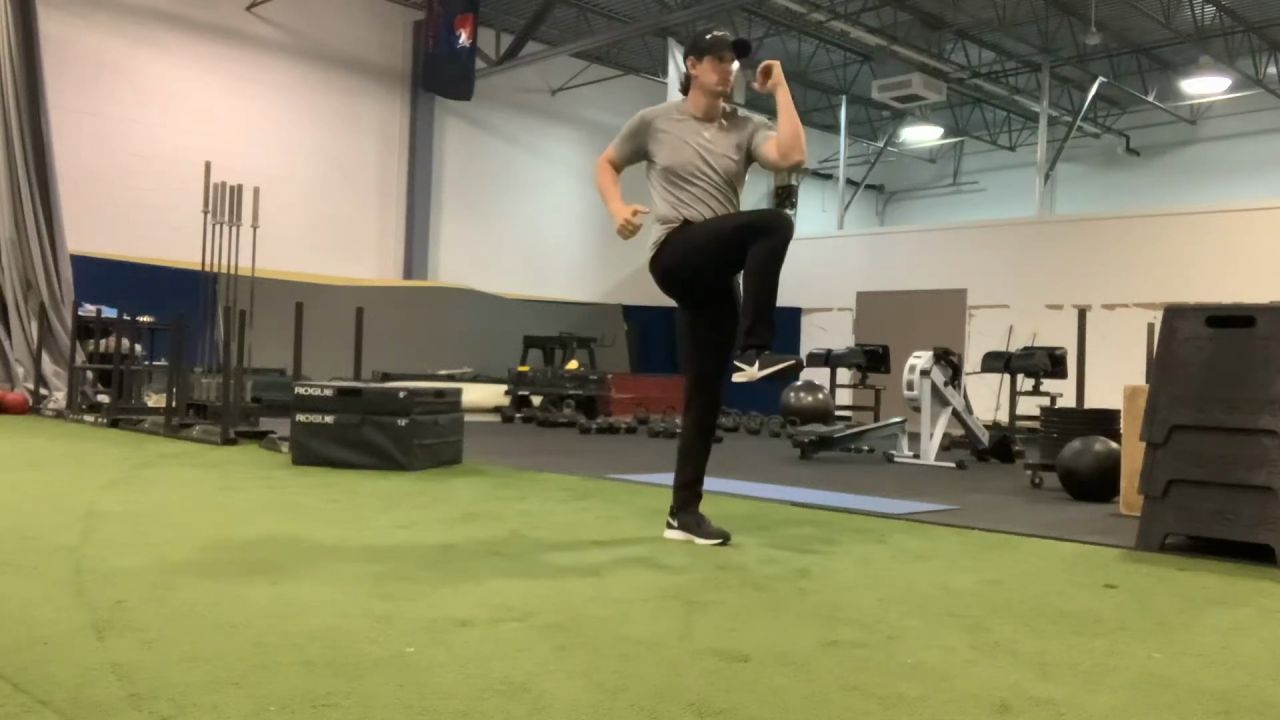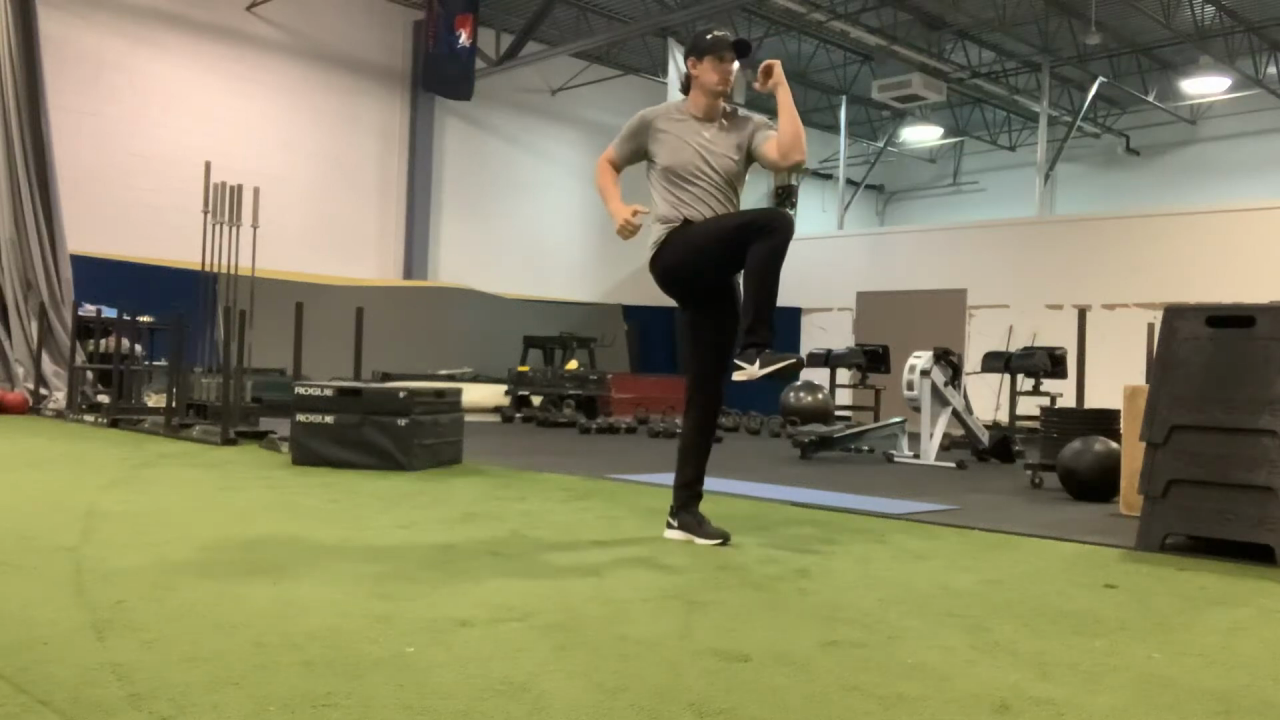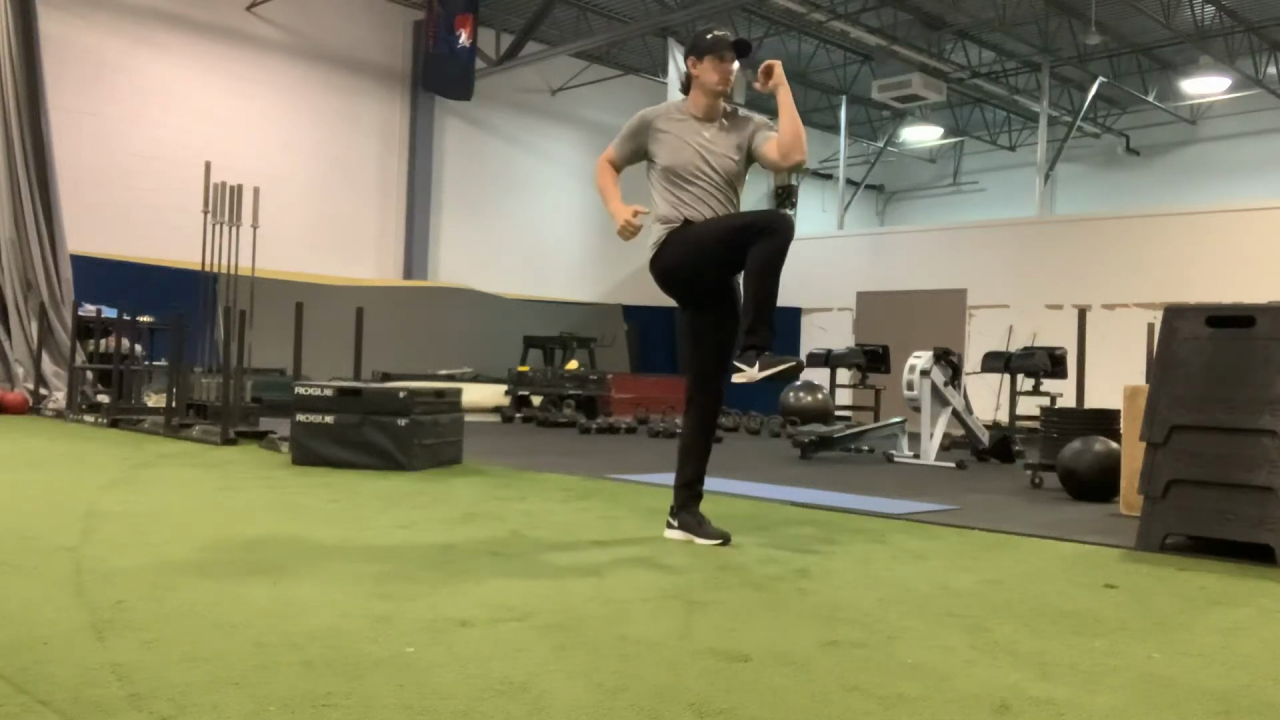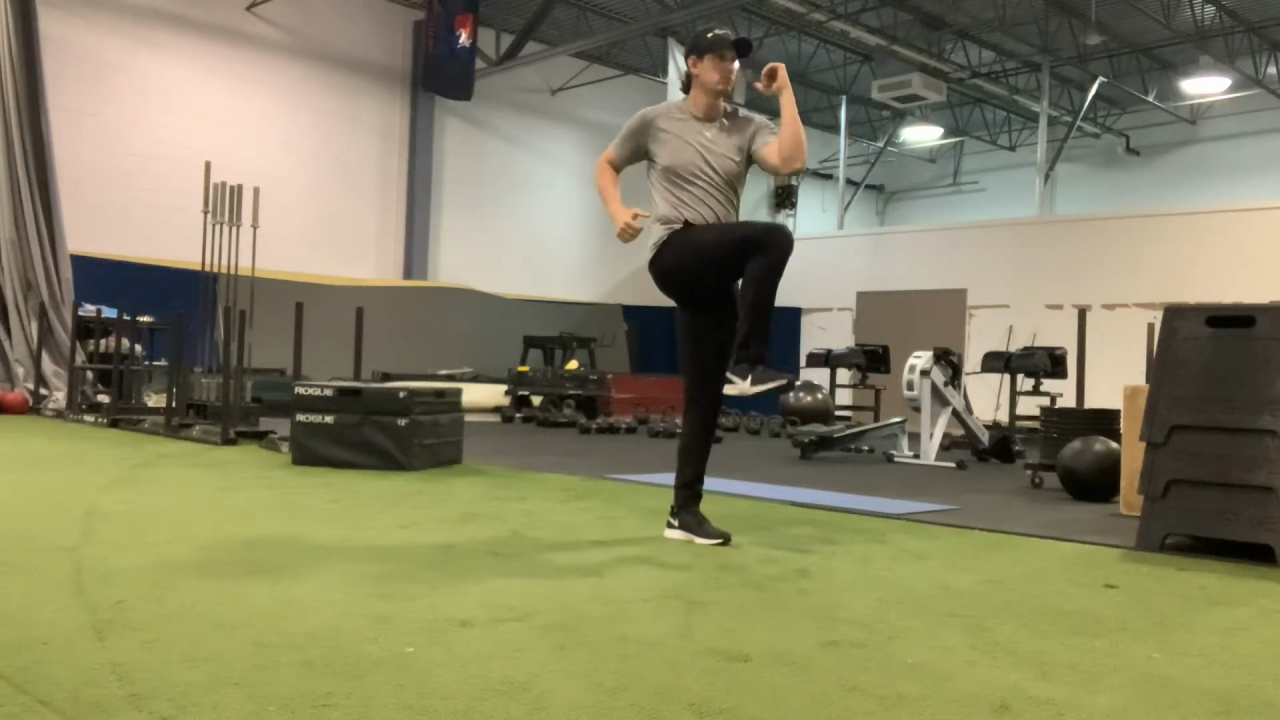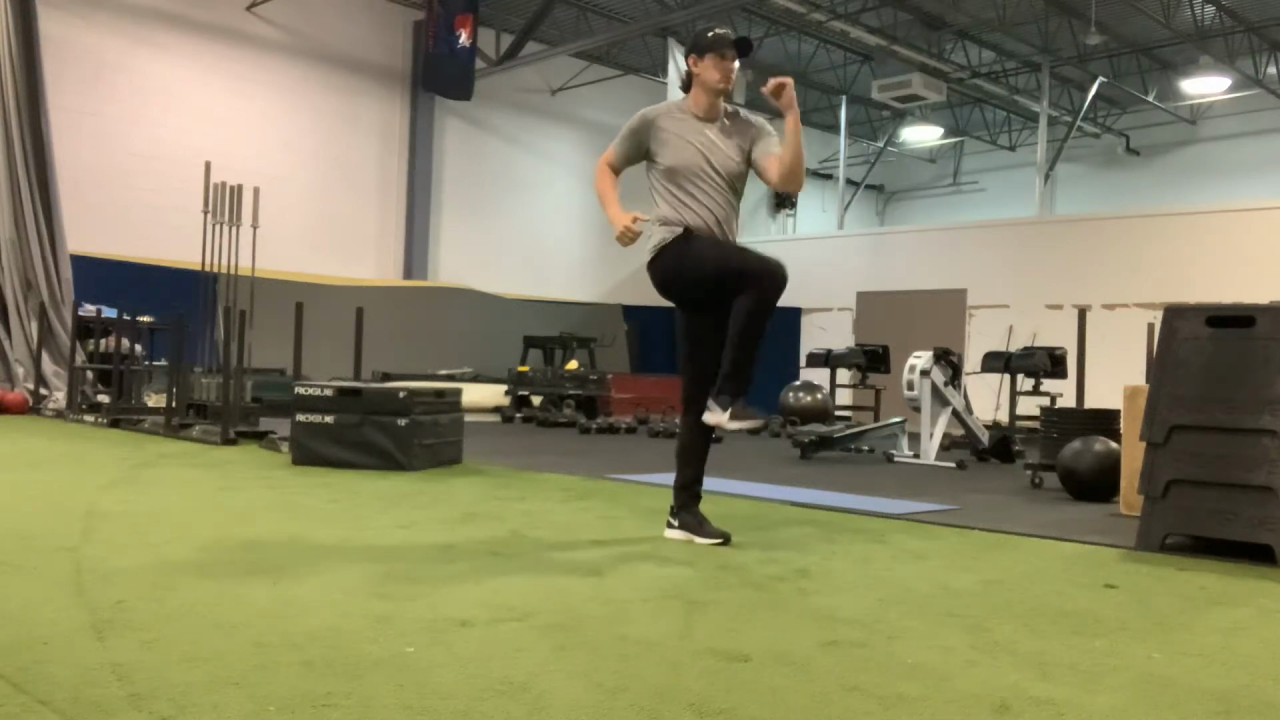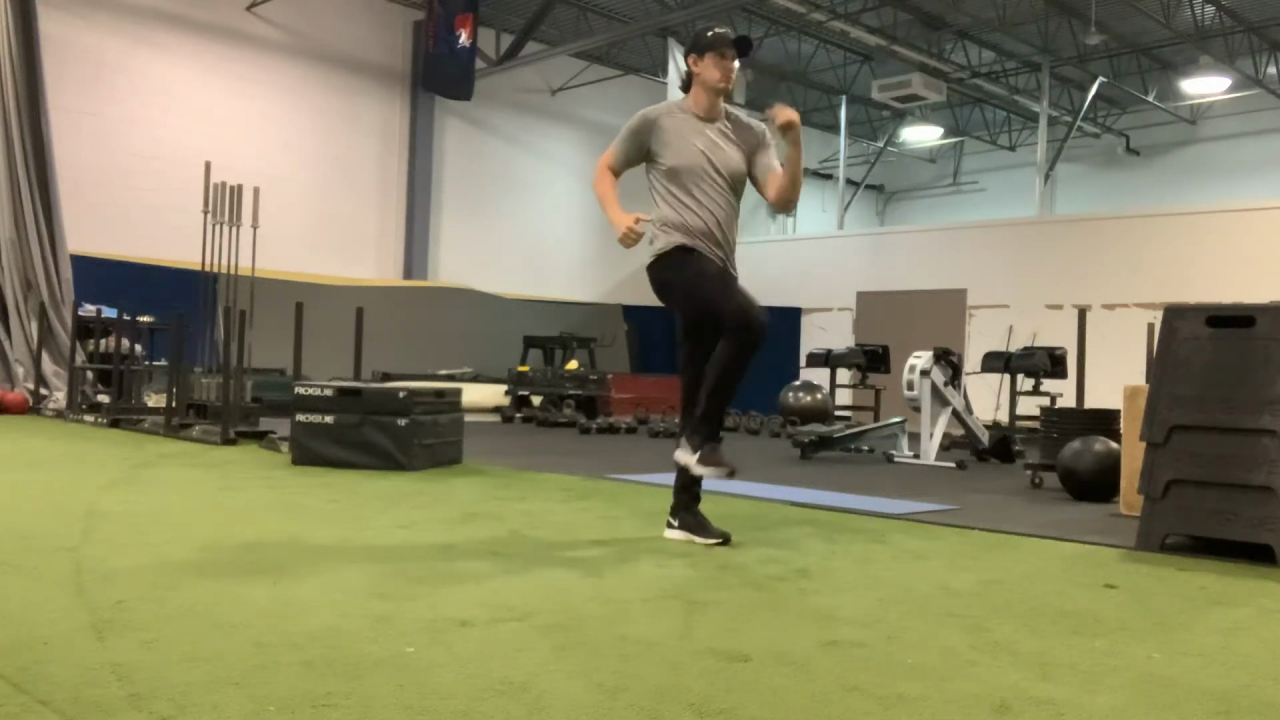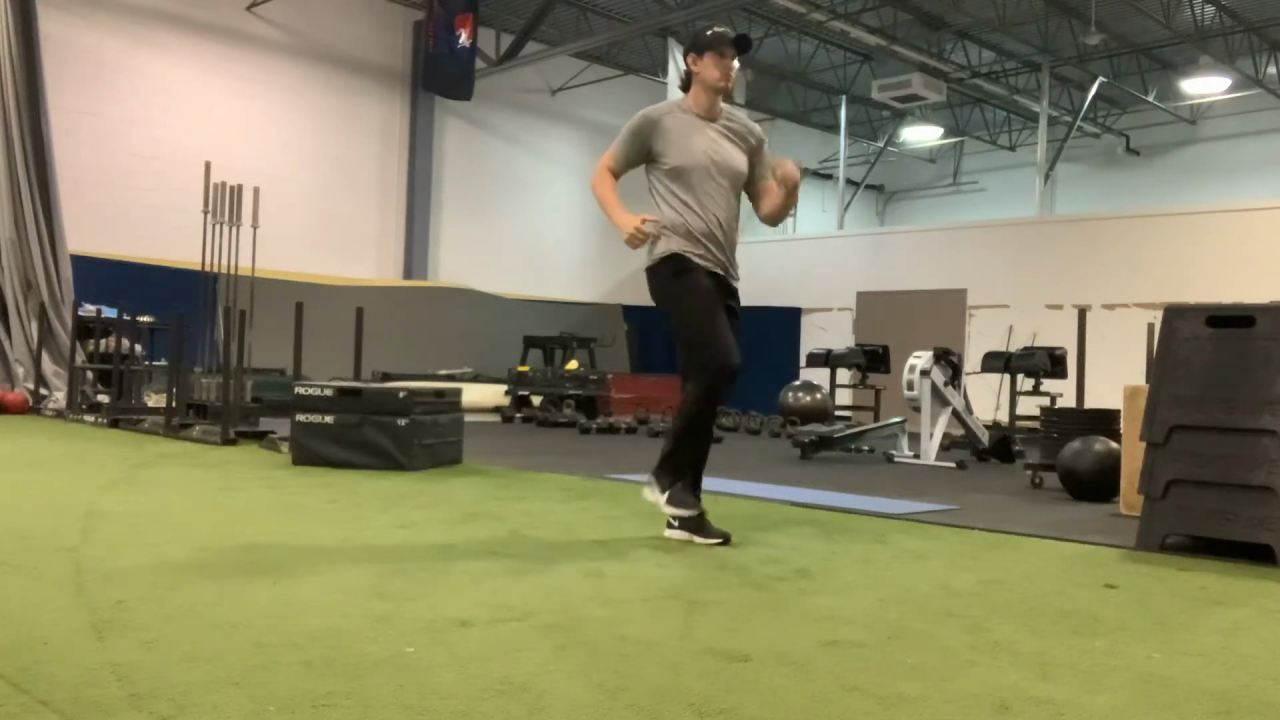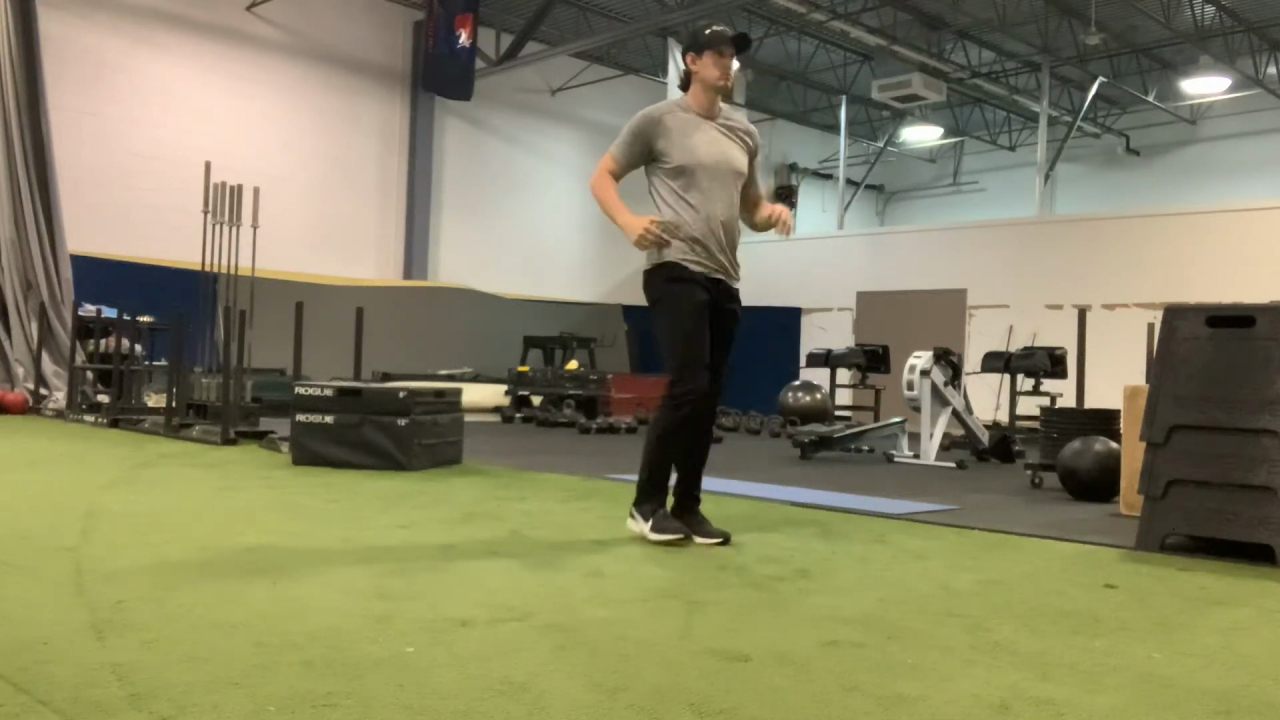
dt=0.1s
person 1, frame 1
left shoulder: (746, 127)
right shoulder: (654, 122)
left elbow: (792, 157)
right elbow: (606, 164)
left wrist: (780, 89)
right wrist: (617, 208)
left hip: (719, 274)
right hip: (677, 256)
left knee: (705, 395)
right knee: (774, 224)
left ankle: (684, 511)
right ankle: (754, 351)
person 1, frame 2
left shoulder: (746, 127)
right shoulder: (653, 122)
left elbow: (792, 156)
right elbow: (606, 164)
left wrist: (780, 89)
right wrist: (617, 208)
left hip: (719, 274)
right hip: (677, 255)
left knee: (706, 396)
right knee: (775, 223)
left ankle: (684, 511)
right ankle: (755, 350)
person 1, frame 3
left shoulder: (747, 126)
right shoulder: (654, 122)
left elbow: (792, 156)
right elbow: (606, 164)
left wrist: (781, 90)
right wrist: (618, 208)
left hip: (719, 274)
right hip: (677, 254)
left knee: (706, 394)
right knee: (775, 224)
left ankle: (684, 510)
right ankle: (754, 352)
person 1, frame 4
left shoulder: (748, 127)
right shoulder: (654, 121)
left elbow: (792, 162)
right elbow: (606, 164)
left wrist: (785, 93)
right wrist: (617, 210)
left hip: (718, 276)
right hip: (677, 256)
left knee: (705, 396)
right knee: (773, 239)
left ankle: (685, 510)
right ankle: (747, 365)
person 1, frame 5
left shoulder: (749, 129)
right shoulder: (655, 121)
left elbow: (789, 181)
right elbow: (605, 167)
left wrist: (790, 114)
right wrist: (616, 213)
left hip: (718, 268)
right hip: (676, 253)
left knee: (699, 391)
right knee: (768, 273)
left ankle: (684, 509)
right ankle: (727, 398)
person 1, frame 6
left shoulder: (749, 133)
right shoulder: (656, 121)
left elbow: (784, 200)
right elbow: (604, 169)
left wrist: (794, 140)
right wrist: (618, 215)
left hip: (717, 273)
right hip: (676, 260)
left knee: (701, 395)
right knee: (750, 322)
left ankle: (685, 510)
right ankle: (698, 437)
person 1, frame 7
left shoulder: (747, 133)
right shoulder: (657, 121)
left elbow: (766, 209)
right elbow: (602, 173)
left wrist: (786, 189)
right wrist: (622, 218)
left hip: (721, 275)
right hip: (676, 266)
left knee: (710, 393)
right knee: (720, 365)
left ankle: (688, 507)
right ankle: (666, 476)
person 1, frame 8
left shoulder: (744, 133)
right shoulder: (658, 121)
left elbow: (749, 211)
right elbow: (602, 176)
left wrist: (774, 212)
right wrist: (628, 220)
left hip: (722, 278)
right hip: (675, 271)
left knee: (706, 397)
right knee: (689, 387)
left ankle: (686, 507)
right ankle: (648, 504)
